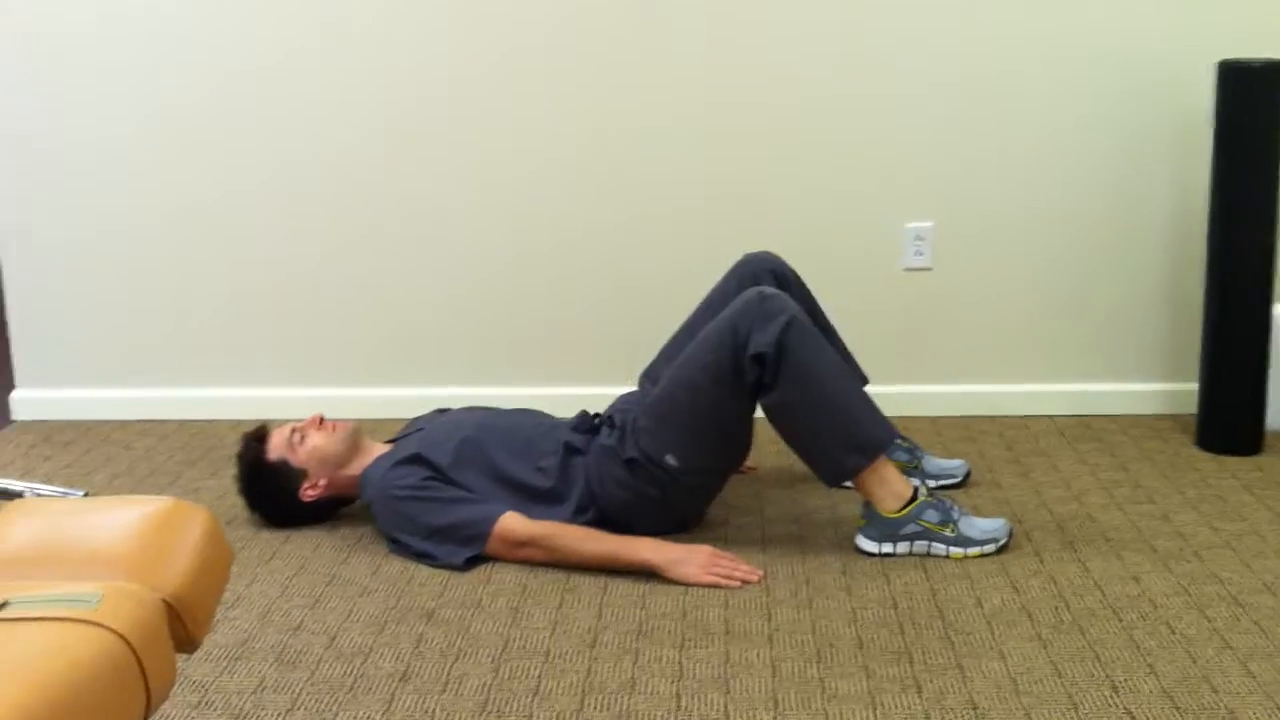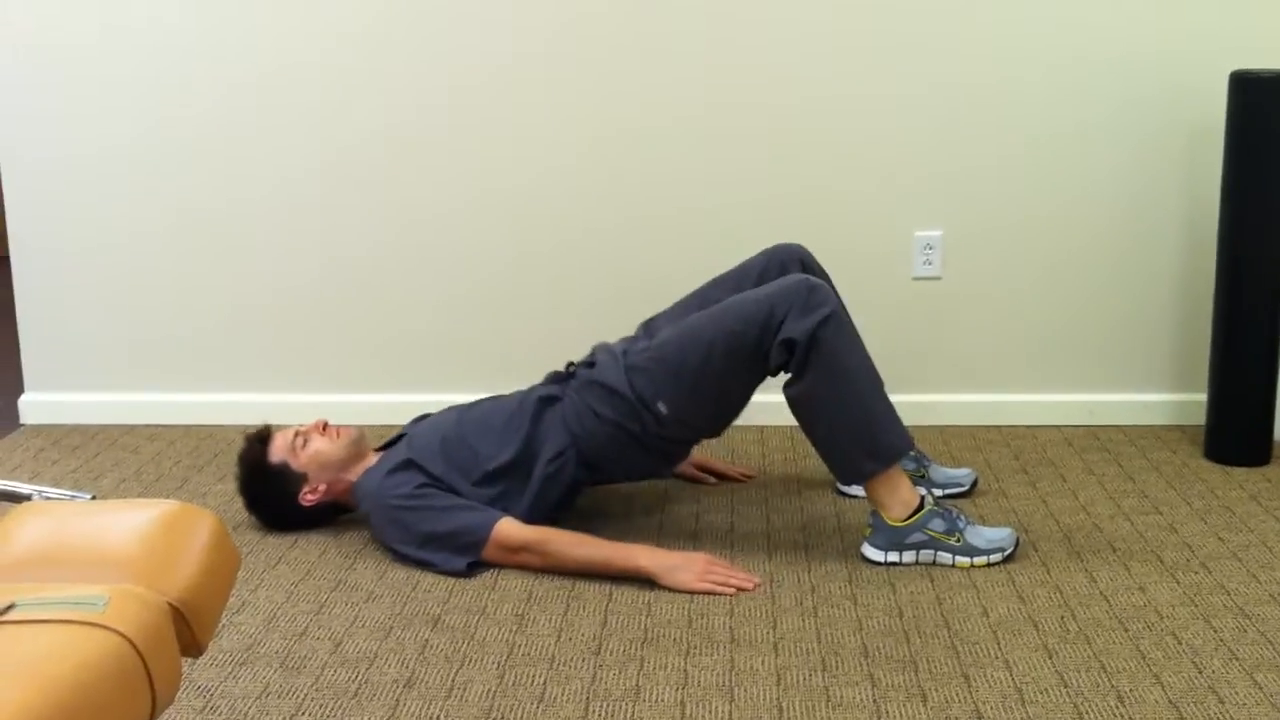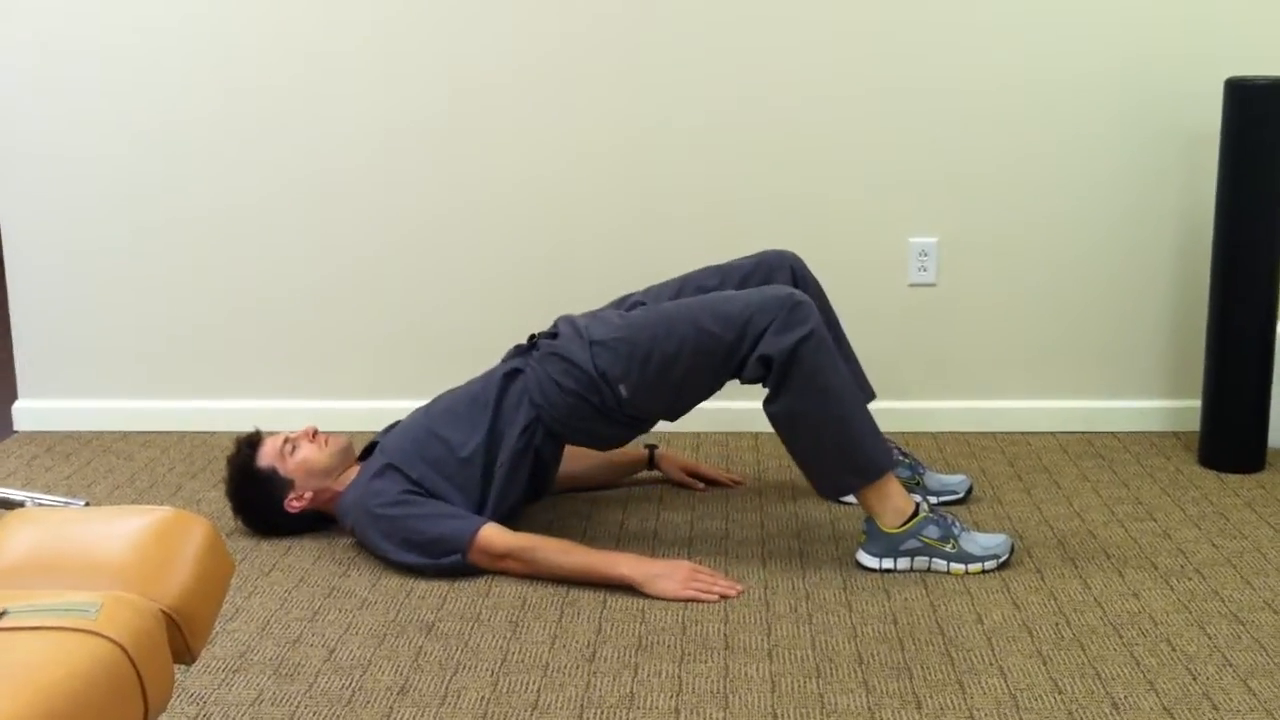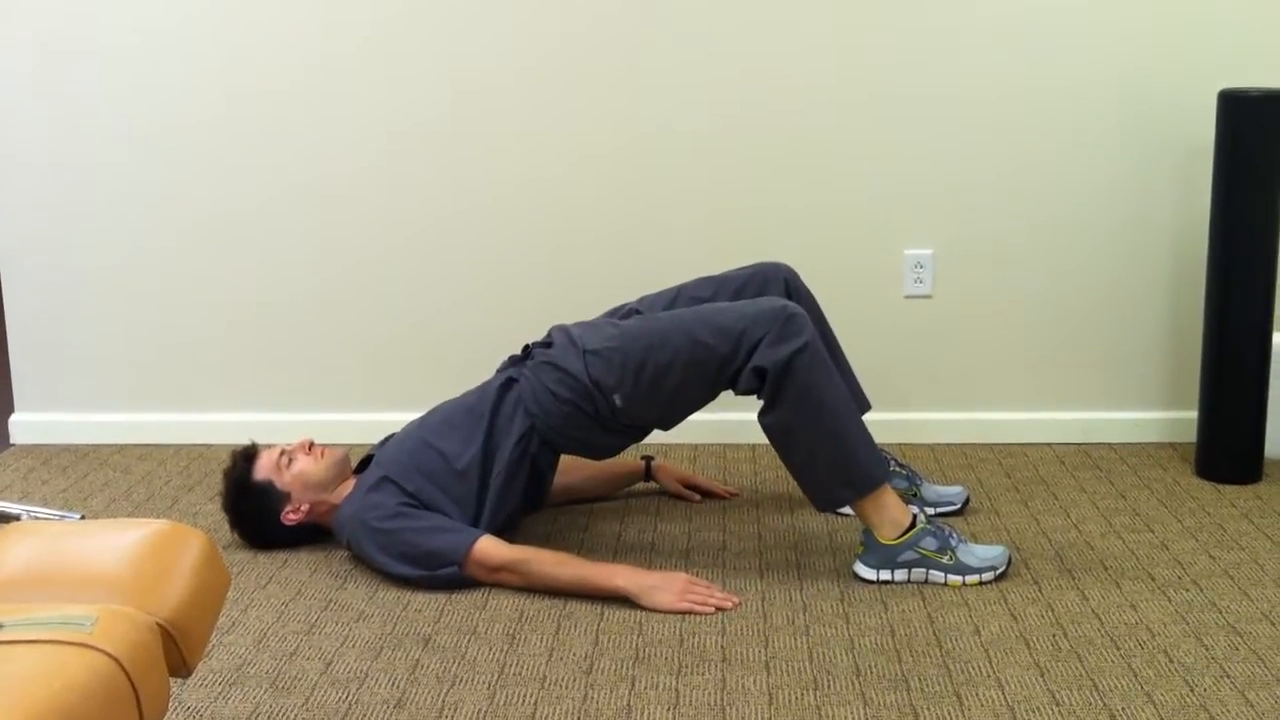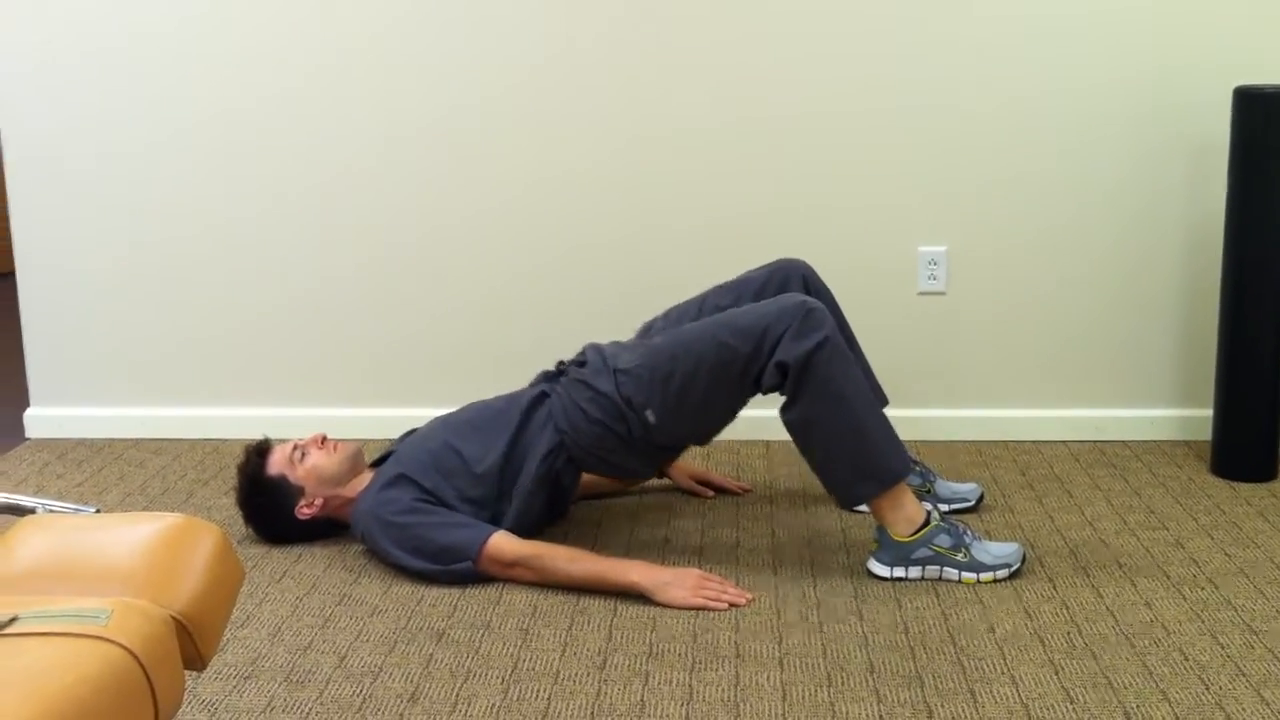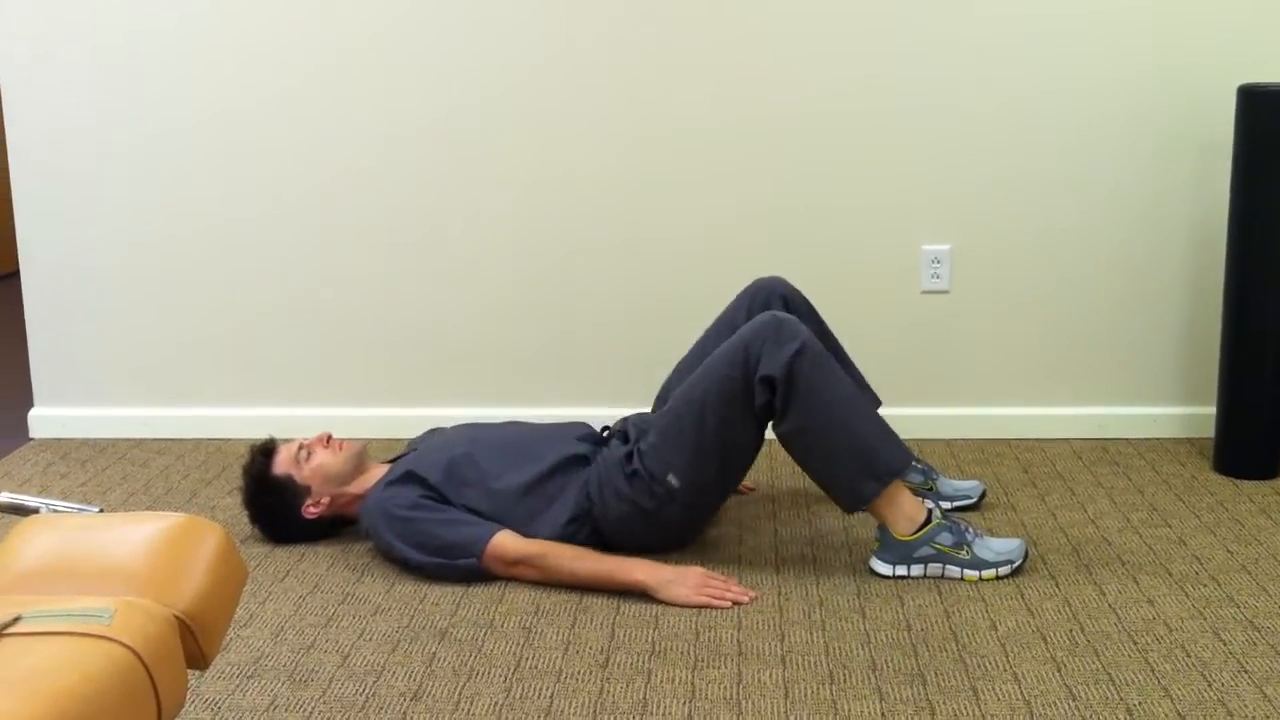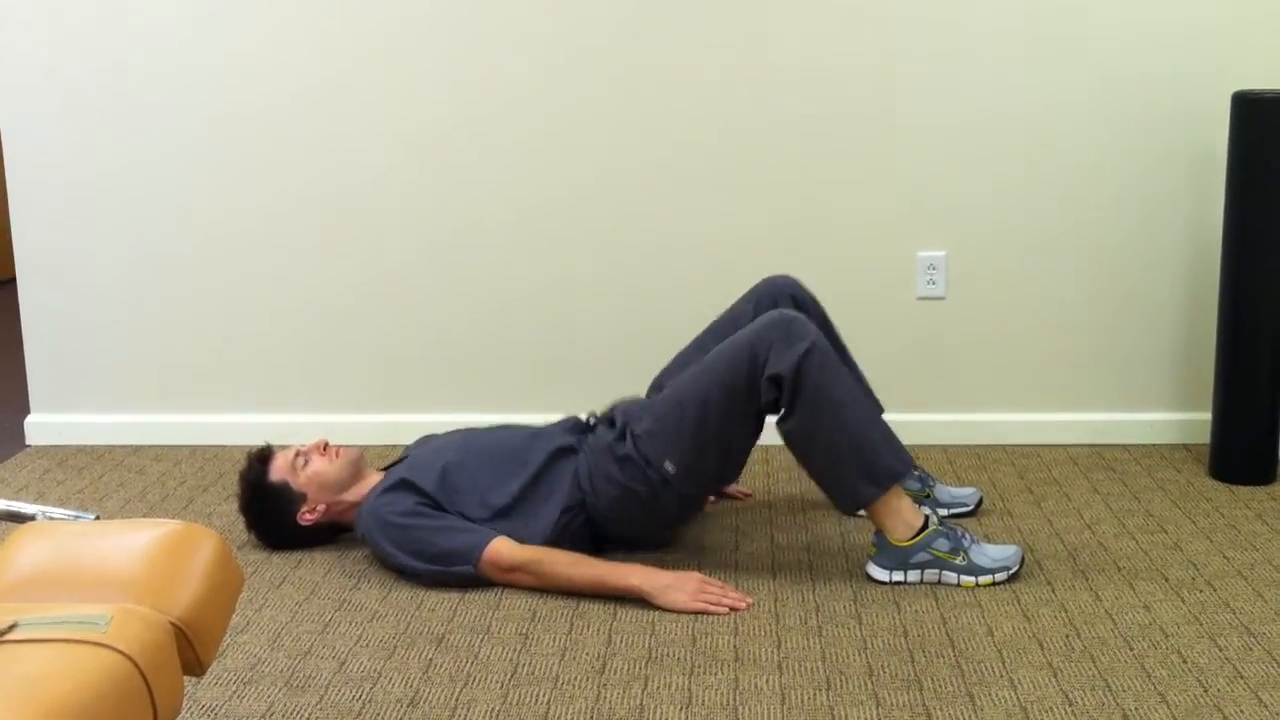
dt=0.7s
person 1, frame 1
left shoulder: (417, 438)
right shoulder: (395, 492)
right elbow: (521, 538)
left wrist: (711, 426)
right wrist: (660, 554)
left hip: (621, 429)
right hip: (635, 481)
left knee: (761, 274)
right knee: (763, 320)
left ankle: (876, 446)
right ankle: (894, 508)
person 1, frame 2
left shoulder: (407, 449)
right shoulder: (390, 500)
right elbow: (520, 543)
left wrist: (666, 455)
right wrist: (657, 562)
left hip: (606, 388)
right hip: (611, 414)
left knee: (788, 266)
right knee: (801, 306)
left ankle: (882, 455)
right ankle: (901, 516)
person 1, frame 3
left shoulder: (386, 458)
right shoulder: (374, 507)
right elbow: (501, 549)
left wrist: (649, 460)
right wrist: (639, 570)
left knee: (779, 274)
right knee: (781, 321)
left ankle: (870, 457)
right ankle: (895, 523)
person 1, frame 4
left shoulder: (383, 469)
right shoulder: (371, 521)
right elbow: (498, 562)
left wrist: (646, 469)
right wrist: (635, 582)
left knee: (772, 287)
right knee: (775, 332)
left ankle: (864, 467)
right ankle: (892, 534)
person 1, frame 5
left shoulder: (400, 464)
right shoulder: (384, 515)
right elbow: (513, 557)
left wrist: (660, 464)
right wrist: (648, 578)
left hip: (600, 382)
right hip: (601, 414)
left knee: (790, 282)
right knee: (798, 326)
left ankle: (887, 468)
right ankle: (907, 531)
person 1, frame 6
left shoulder: (420, 456)
right shoulder: (392, 514)
right elbow: (516, 555)
left wrist: (705, 455)
right wrist: (652, 576)
left hip: (626, 447)
right hip: (636, 498)
left knee: (770, 299)
right knee: (775, 341)
left ankle: (895, 470)
right ankle: (910, 530)
person 1, frame 7
left shoulder: (415, 464)
right shoulder: (388, 522)
right elbow: (513, 562)
left wrist: (691, 464)
right wrist: (650, 582)
left hip: (619, 435)
right hip: (623, 484)
left knee: (780, 297)
right knee: (784, 339)
left ankle: (892, 477)
right ankle: (907, 537)
